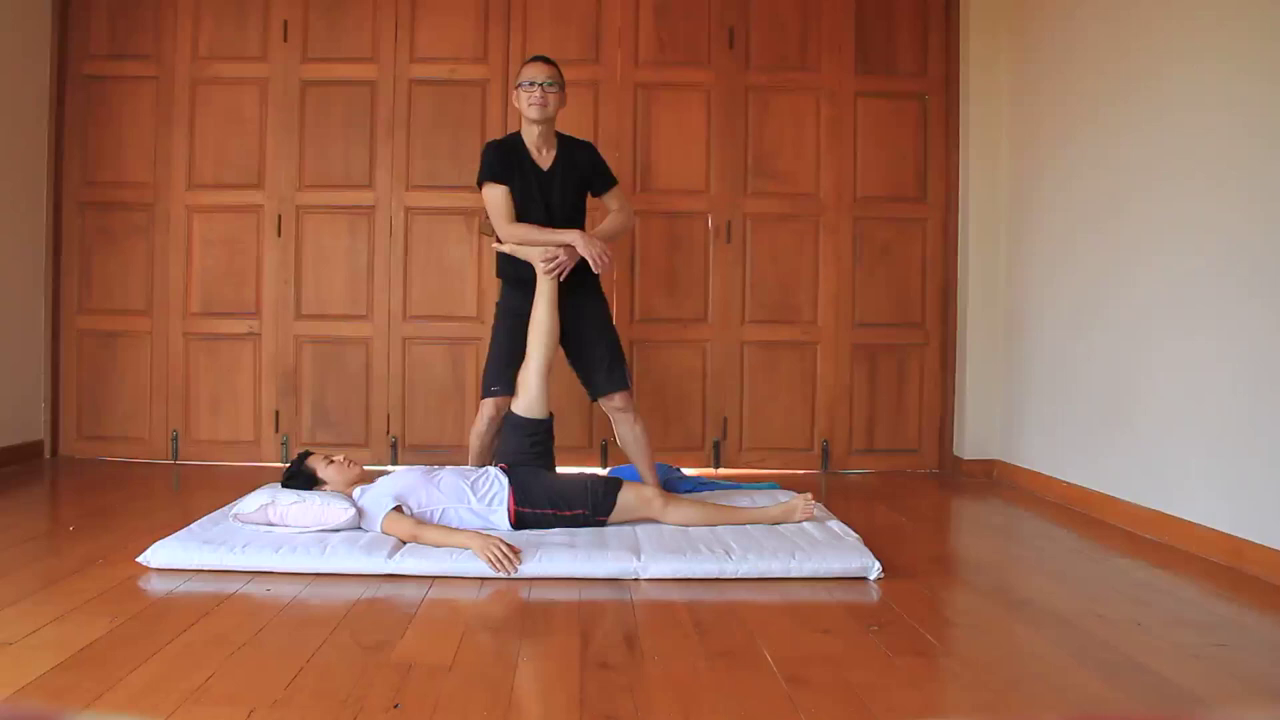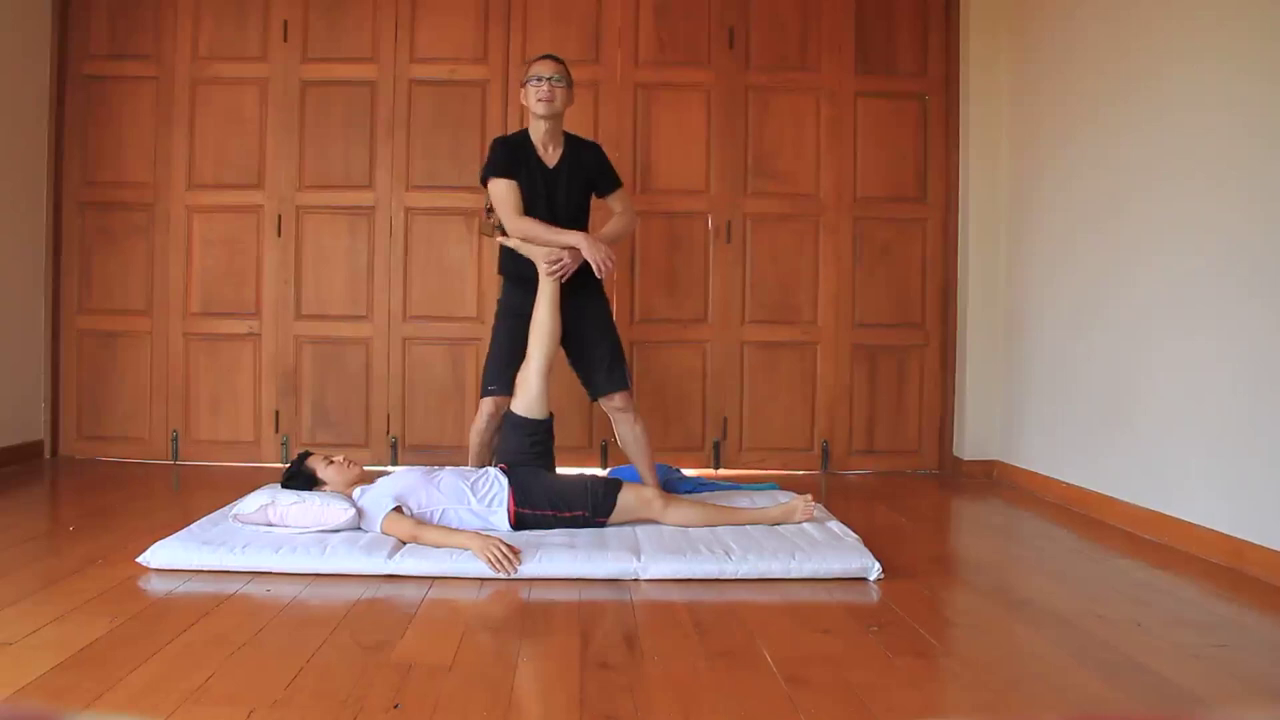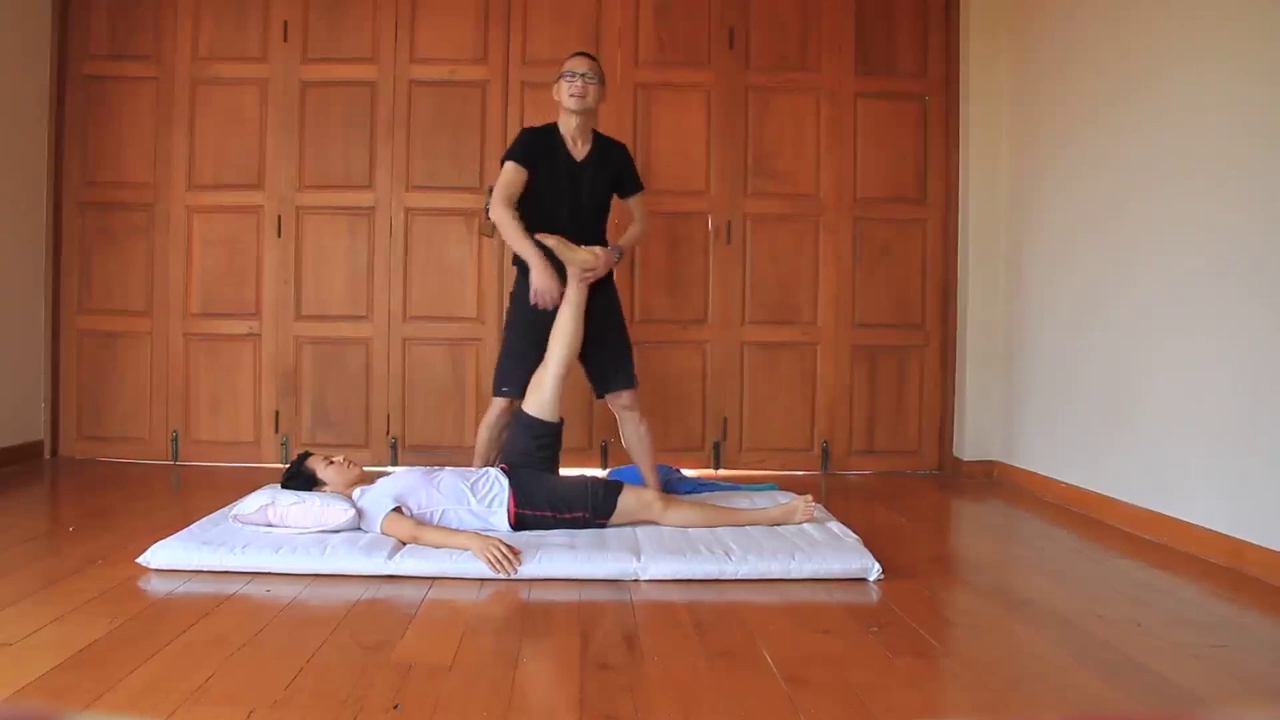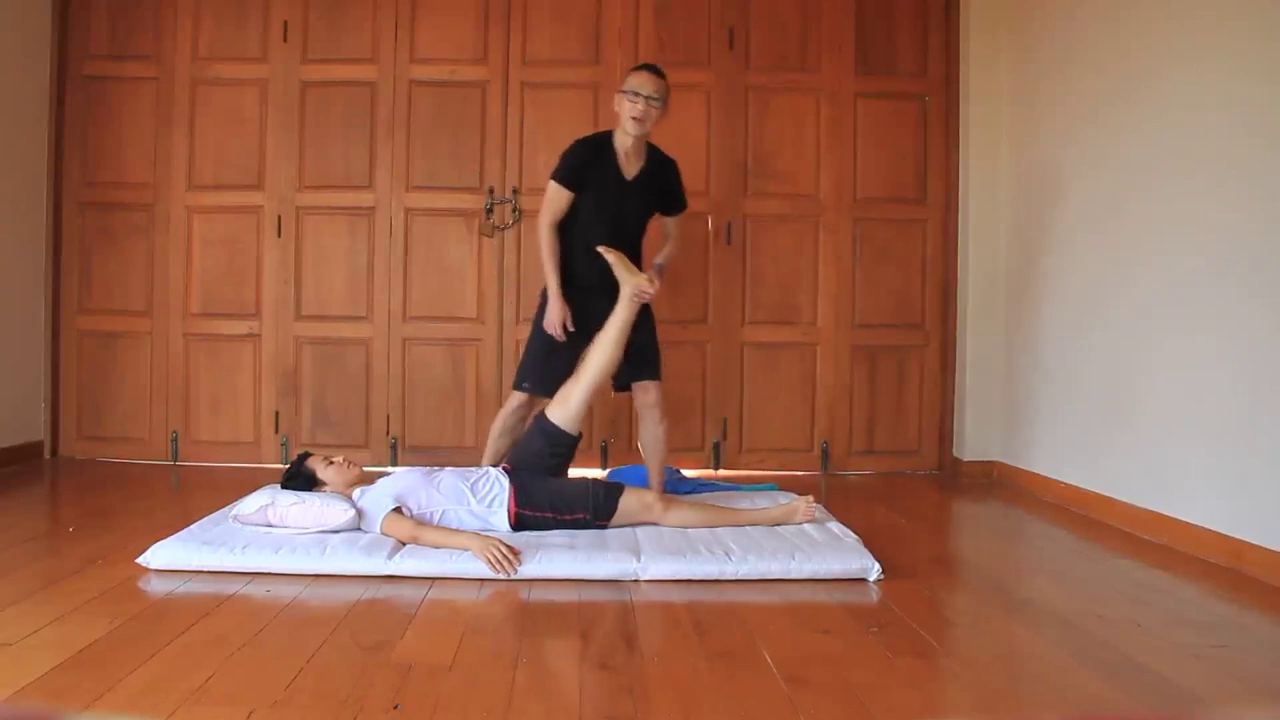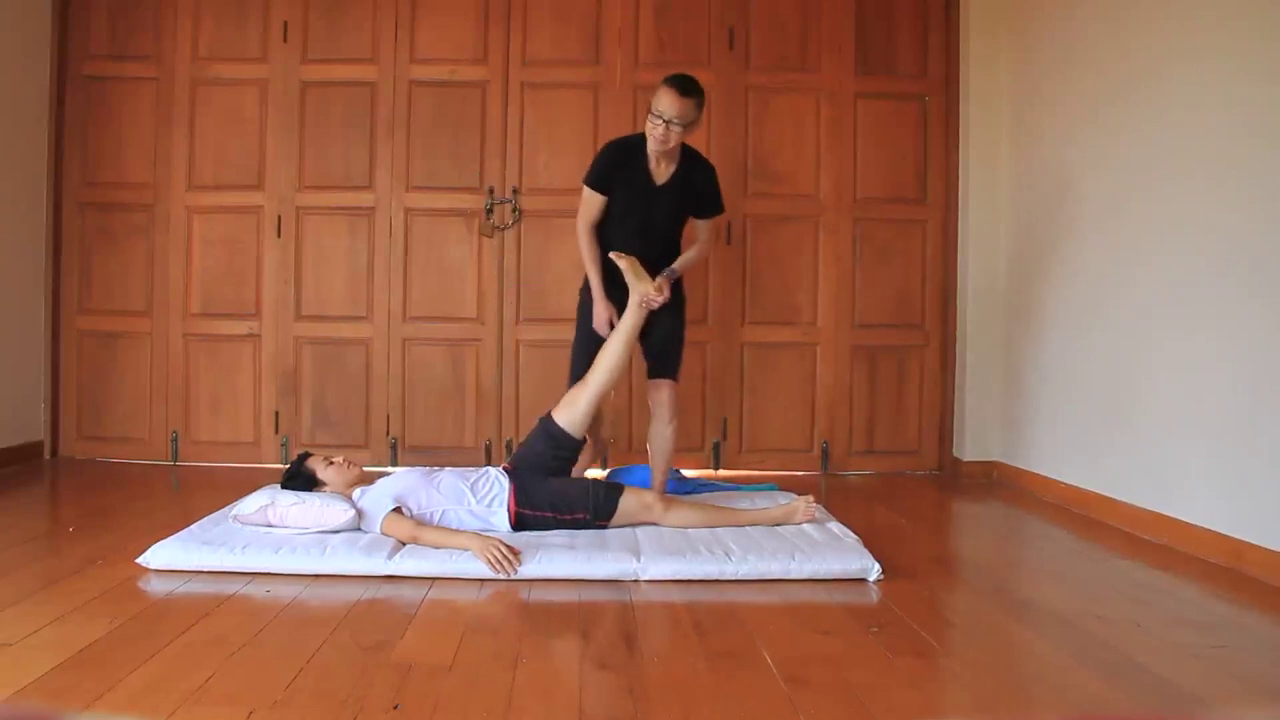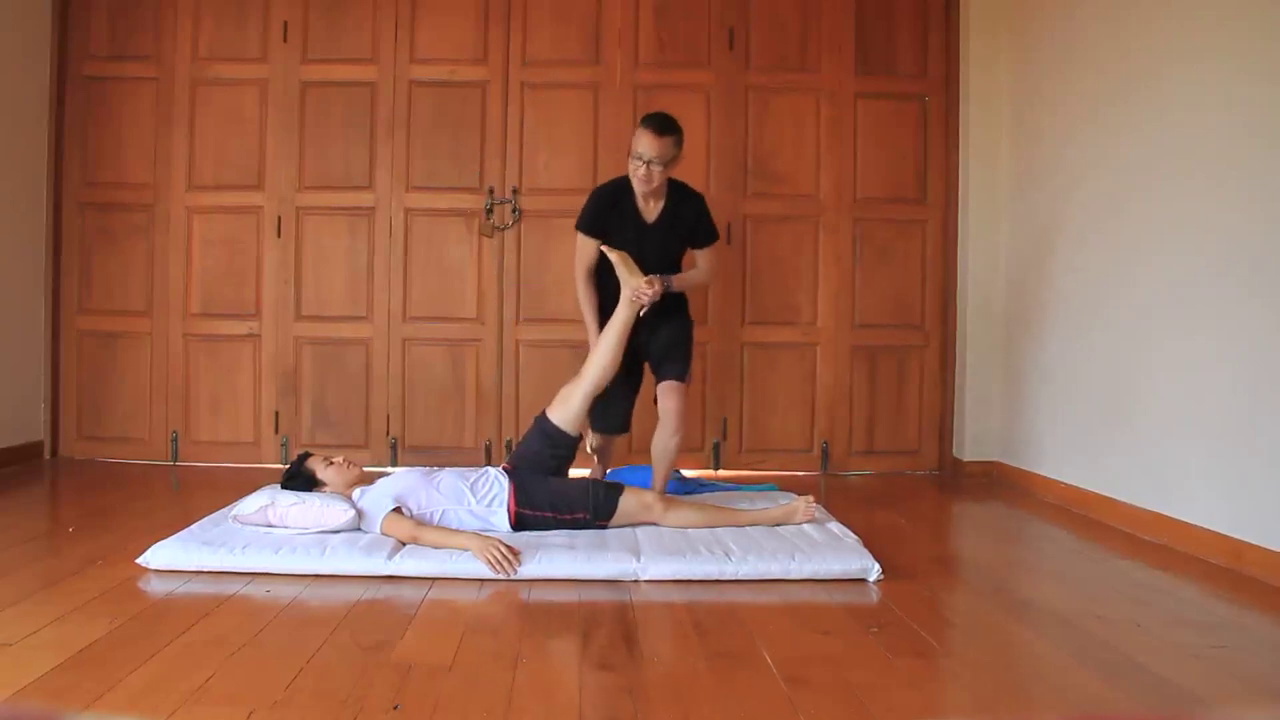
dt=0.4s
person 1, frame 1
left shoulder: (386, 483)
right shoulder: (369, 505)
right elbow: (414, 530)
right wrist: (473, 538)
left hip: (510, 477)
right hip: (517, 505)
left knee: (533, 376)
right knee: (651, 500)
right ankle: (771, 514)
person 1, frame 2
left shoulder: (384, 483)
right shoulder: (369, 505)
right elbow: (415, 530)
right wrist: (473, 538)
left hip: (511, 477)
right hip: (518, 505)
left knee: (533, 375)
right knee: (651, 501)
right ankle: (773, 513)
person 1, frame 3
left shoulder: (383, 484)
right shoulder: (369, 506)
right elbow: (414, 531)
right wrist: (473, 538)
left hip: (511, 478)
right hip: (517, 506)
left knee: (549, 374)
right knee: (651, 503)
left ankle: (575, 276)
right ankle: (771, 514)
person 1, frame 4
left shoulder: (387, 484)
right shoulder: (369, 508)
right elbow: (414, 532)
right wrist: (473, 540)
left hip: (514, 478)
right hip: (518, 508)
left knee: (577, 391)
right knee: (652, 505)
left ankle: (629, 296)
right ankle: (773, 515)
person 1, frame 5
left shoulder: (386, 483)
right shoulder: (368, 508)
right elbow: (415, 532)
right wrist: (473, 540)
left hip: (513, 477)
right hip: (518, 508)
left knee: (586, 393)
right knee: (653, 505)
left ankle: (637, 303)
right ankle: (773, 515)
person 1, frame 6
left shoulder: (386, 483)
right shoulder: (369, 506)
right elbow: (414, 531)
right wrist: (474, 539)
left hip: (513, 478)
right hip: (517, 507)
left knee: (580, 389)
right knee: (651, 504)
left ankle: (630, 299)
right ankle: (771, 515)
person 2, frame 1
left shoulder: (583, 154)
right shoulder: (498, 154)
left elbow: (623, 214)
right elbow: (506, 229)
left wrist: (578, 249)
right wrist: (575, 235)
left hip: (580, 292)
right hip: (521, 294)
left knee: (619, 401)
right knee: (493, 407)
left ankle: (656, 493)
person 2, frame 2
left shoulder: (589, 154)
right shoulder: (506, 150)
left elbow: (626, 216)
right elbow: (513, 222)
left wrist: (582, 250)
right wrist: (580, 238)
left hip: (582, 293)
right hip: (523, 292)
left knee: (619, 401)
right knee: (493, 405)
left ankle: (656, 494)
person 2, frame 3
left shoulder: (615, 154)
right shoulder: (532, 141)
left elbow: (639, 219)
right elbow: (500, 206)
left wrist: (614, 253)
right wrist: (538, 261)
left hip: (595, 291)
right hip: (537, 287)
left knee: (626, 400)
right knee: (504, 401)
left ankle: (657, 495)
person 2, frame 4
left shoulder: (665, 170)
right shoulder: (585, 153)
left elbow: (671, 236)
right elbow: (547, 224)
left wrist: (656, 271)
right wrist: (555, 297)
right hip: (572, 291)
left knee: (650, 397)
right knee: (524, 399)
left ankle: (658, 496)
person 2, frame 5
left shoulder: (700, 173)
right shoulder: (615, 155)
left elbow: (703, 240)
right elbow: (585, 226)
left wrist: (669, 276)
right wrist: (599, 297)
left hip: (662, 291)
right hip: (606, 286)
left knee: (663, 397)
left ankle: (656, 497)
right ankle: (591, 450)
person 2, frame 6
left shoulder: (690, 204)
right shoulder: (605, 199)
left elbow: (705, 271)
right elbow: (583, 273)
left wrist: (666, 284)
right wrist: (597, 341)
left hip: (668, 319)
right hip: (615, 319)
left knee: (672, 406)
right knee: (604, 426)
right ankle: (598, 469)
